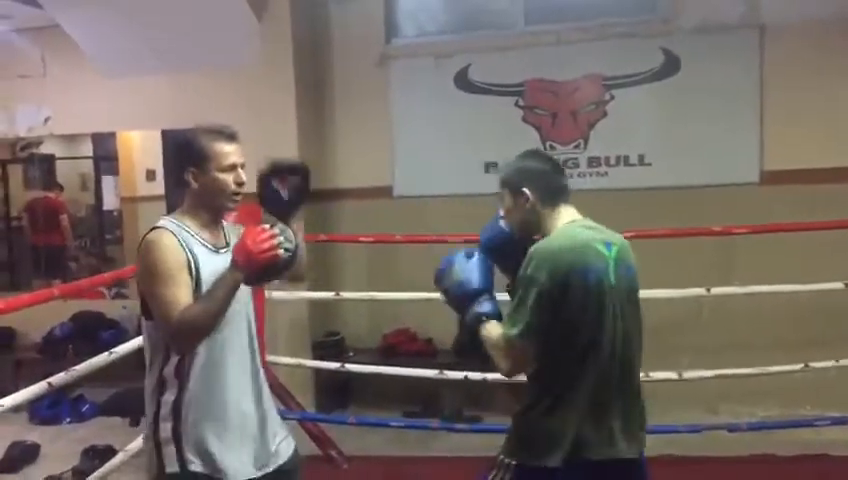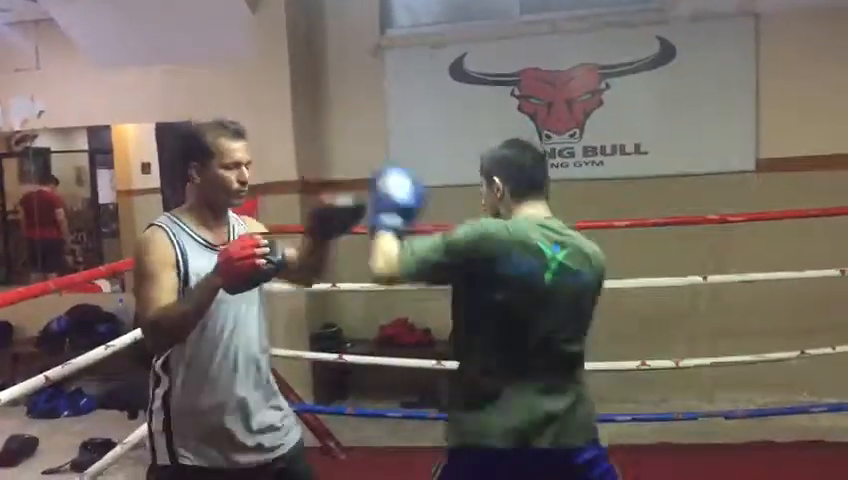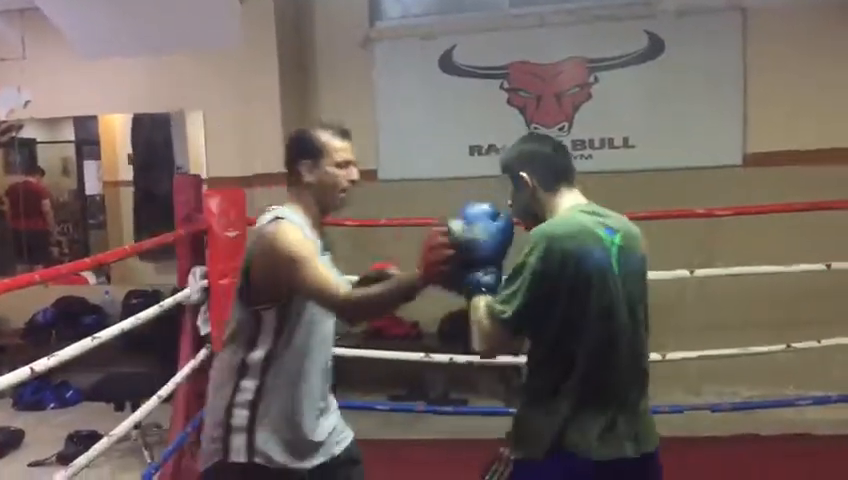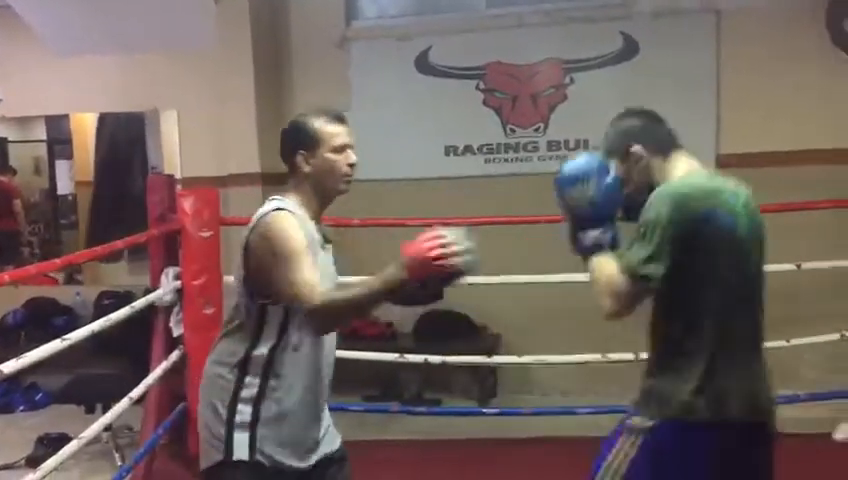
dt=0.4s
person 1, frame 1
left shoulder: (234, 233)
right shoulder: (164, 243)
left elbow: (296, 271)
right elbow: (181, 334)
right wrist: (238, 270)
left hip: (254, 426)
right hip: (193, 441)
person 1, frame 2
left shoulder: (247, 228)
right shoulder: (161, 240)
left elbow: (303, 273)
right elbow: (156, 333)
left wrist: (319, 234)
right wrist: (218, 277)
right hip: (190, 435)
person 1, frame 3
left shoulder: (310, 229)
right shoulder: (281, 234)
right elbow: (347, 306)
left wrist: (372, 286)
right wrist: (421, 276)
left hip: (309, 416)
right hip: (254, 426)
person 1, frame 4
left shoulder: (308, 224)
right shoulder: (280, 224)
right elbow: (319, 312)
left wrist: (389, 286)
right wrist: (403, 272)
left hip: (298, 415)
right hip: (248, 420)
person 2, frame 1
left shoulder: (548, 255)
right shoulder: (617, 246)
left elbow: (511, 360)
left wrist: (478, 306)
right wrist: (516, 265)
left hip: (553, 446)
right hip: (620, 440)
person 2, frame 2
left shoulder: (483, 240)
right shoulder: (590, 257)
left elbow: (386, 268)
left wrist: (387, 220)
left hip: (491, 439)
right hip: (569, 435)
person 2, frame 3
left shoulder: (549, 240)
right shoulder: (627, 233)
left elbow: (488, 342)
left wrist: (479, 279)
left hip: (559, 445)
right hip: (632, 436)
person 2, frame 4
left shoulder: (672, 200)
right shoulder: (738, 196)
left elbow: (614, 300)
left wrist: (594, 234)
left hip: (687, 409)
right hip: (748, 406)
